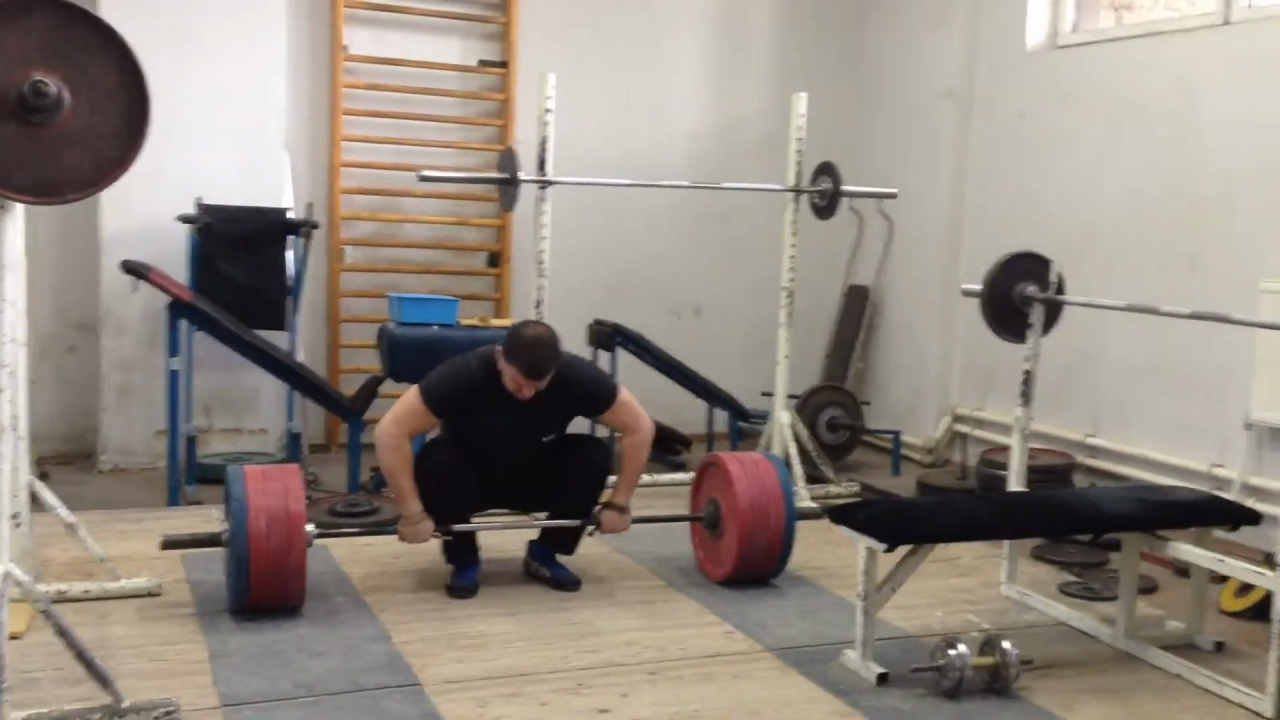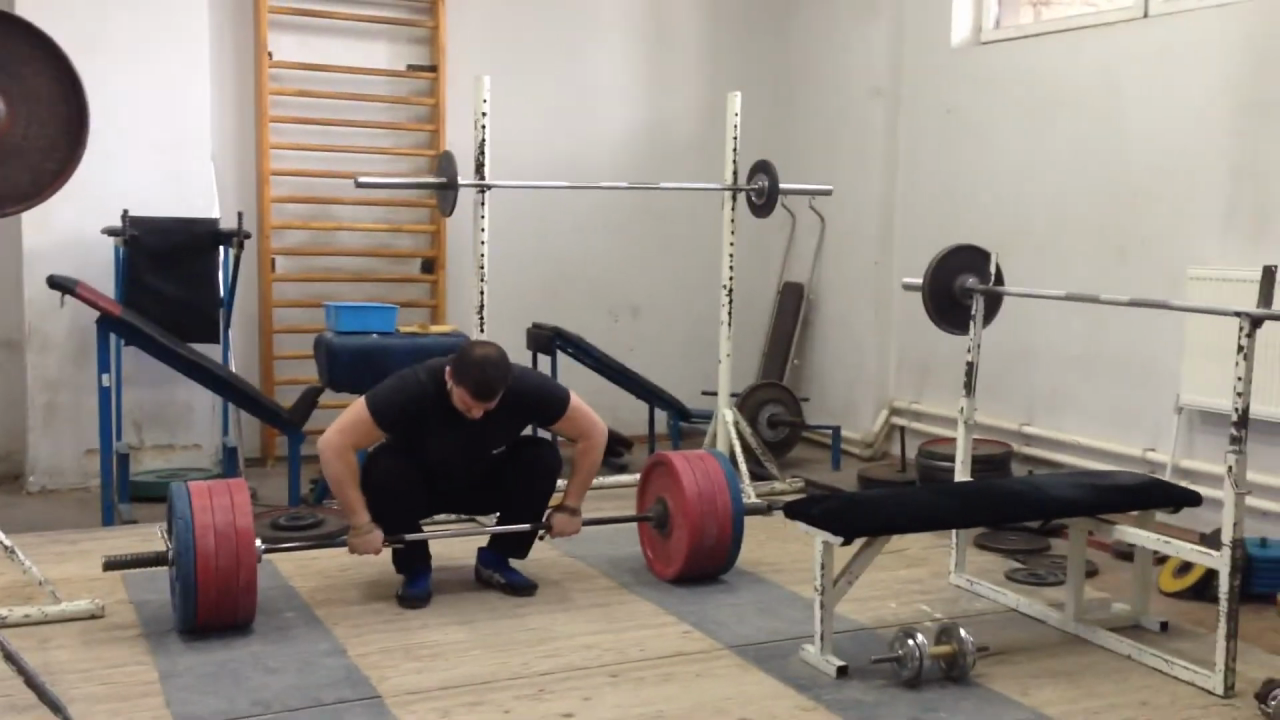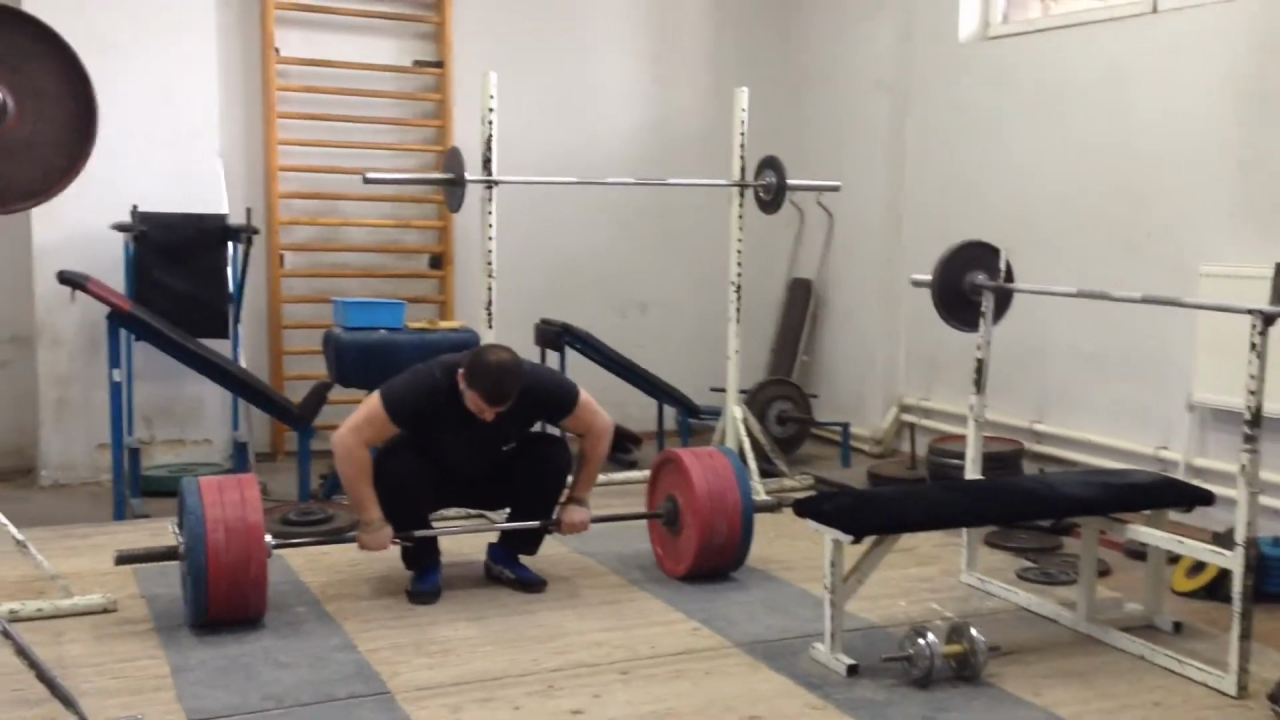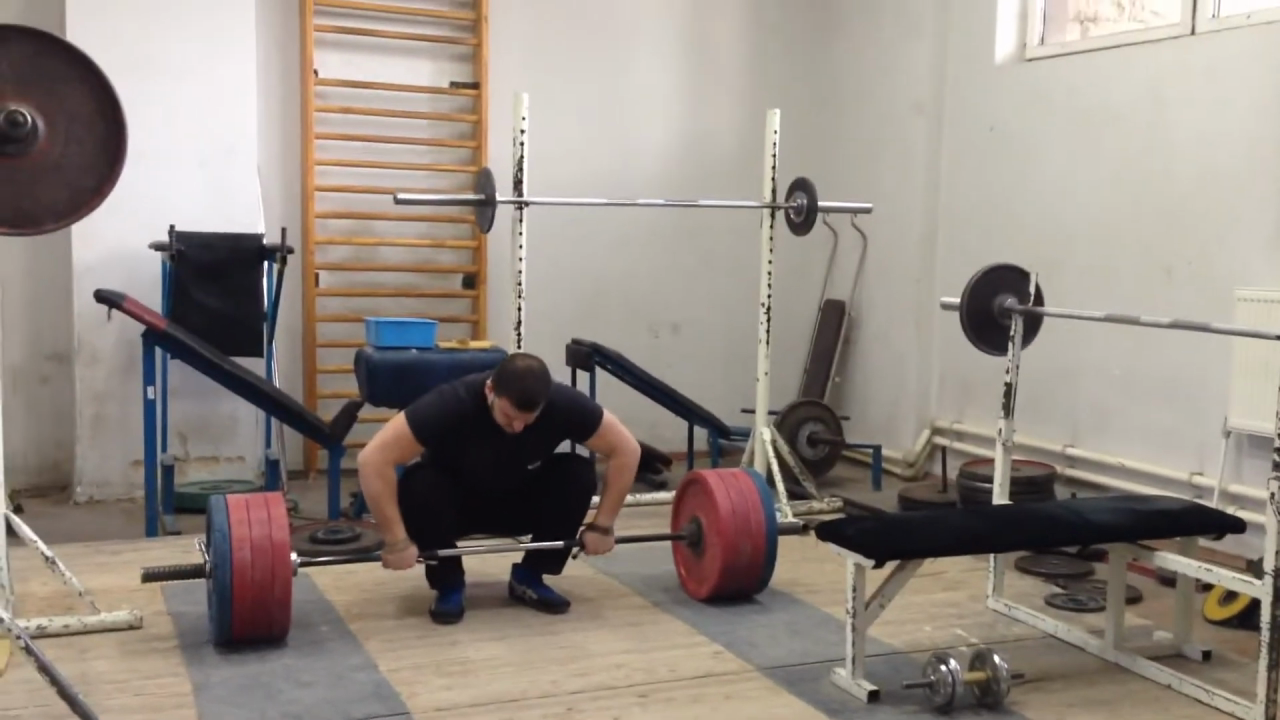
dt=0.5s
person 1, frame 1
left shoulder: (577, 375)
right shoulder: (464, 374)
left elbow: (640, 428)
right elbow: (390, 431)
left wrist: (619, 504)
right wrist: (412, 513)
left hip: (538, 482)
right hip: (472, 482)
left knee: (595, 456)
right knee: (435, 462)
left ankle: (544, 554)
right ankle: (463, 559)
person 1, frame 2
left shoulder: (527, 387)
right shoulder: (413, 388)
left elbow: (594, 432)
right elbow: (333, 443)
left wrist: (570, 508)
right wrist: (361, 525)
left hip: (486, 484)
right hip: (420, 488)
left knee: (544, 458)
right knee: (382, 470)
left ankle: (495, 560)
right ankle: (415, 568)
person 1, frame 3
left shoulder: (539, 384)
right shoulder: (425, 384)
left elbow: (600, 427)
right elbow: (347, 439)
left wrist: (578, 500)
right wrist: (372, 521)
left hip: (495, 478)
right hip: (430, 481)
left knee: (554, 455)
right knee: (393, 466)
left ankle: (504, 557)
right ankle: (424, 564)
person 1, frame 4
left shoulder: (563, 404)
right shoulder: (452, 404)
left elbow: (626, 449)
right elbow: (373, 459)
left wrist: (602, 526)
right wrist: (397, 541)
left hip: (520, 505)
right hip: (456, 507)
left knee: (579, 474)
right knee: (418, 485)
left ankle: (528, 577)
right ankle: (449, 584)
